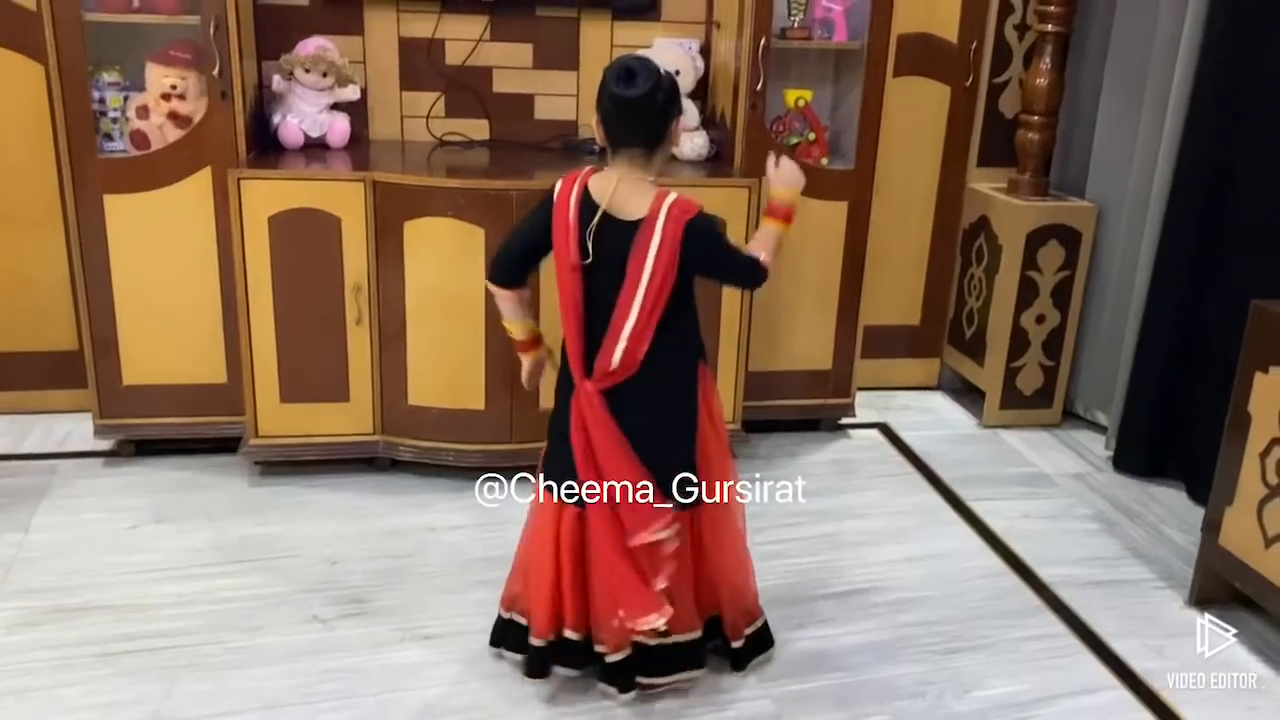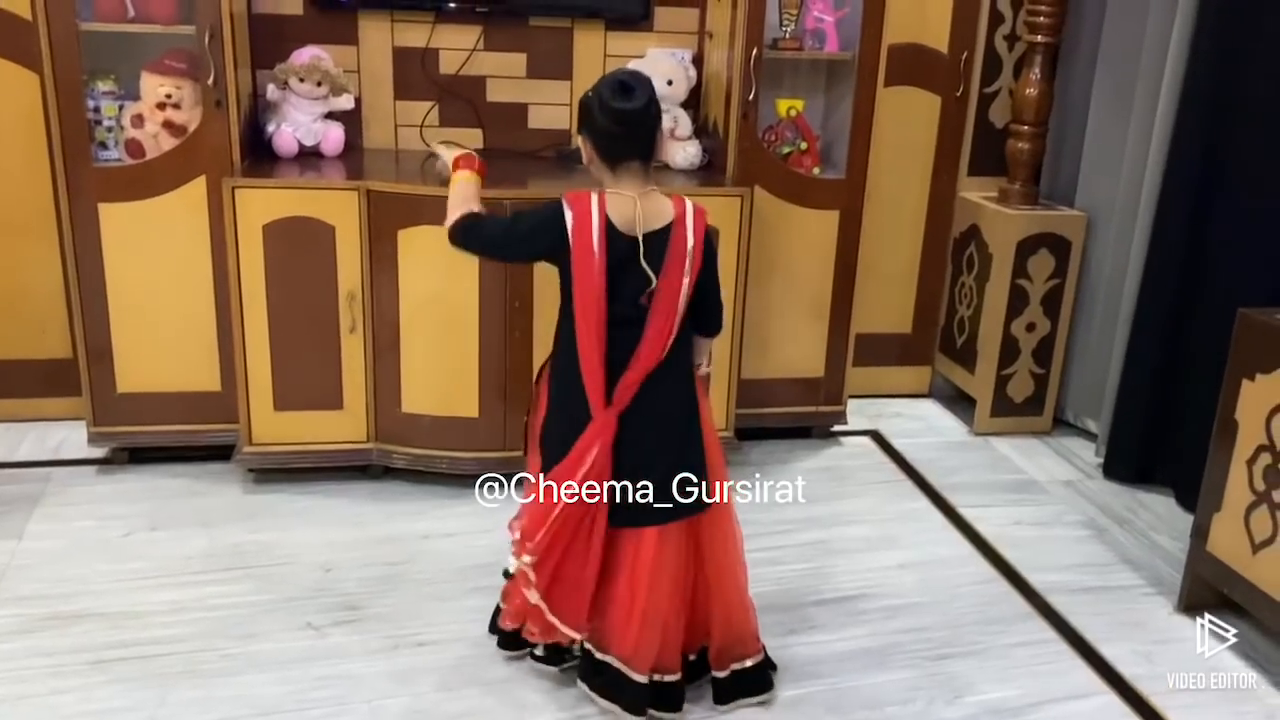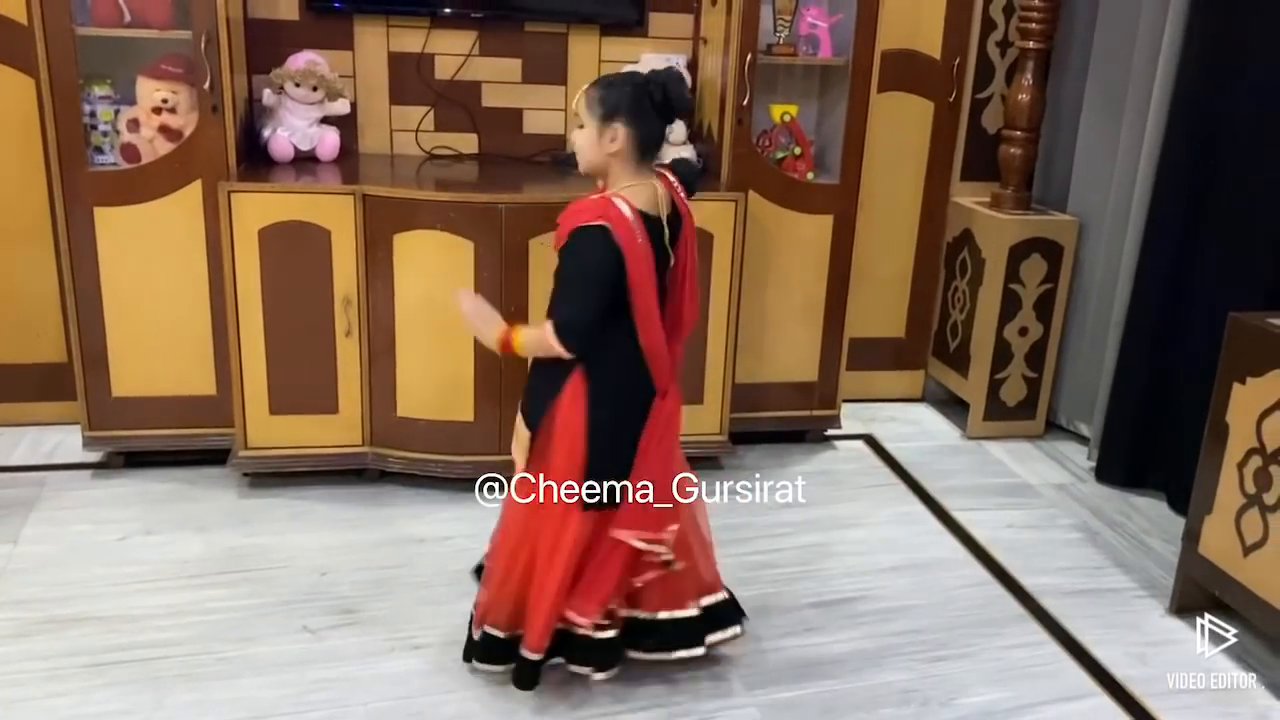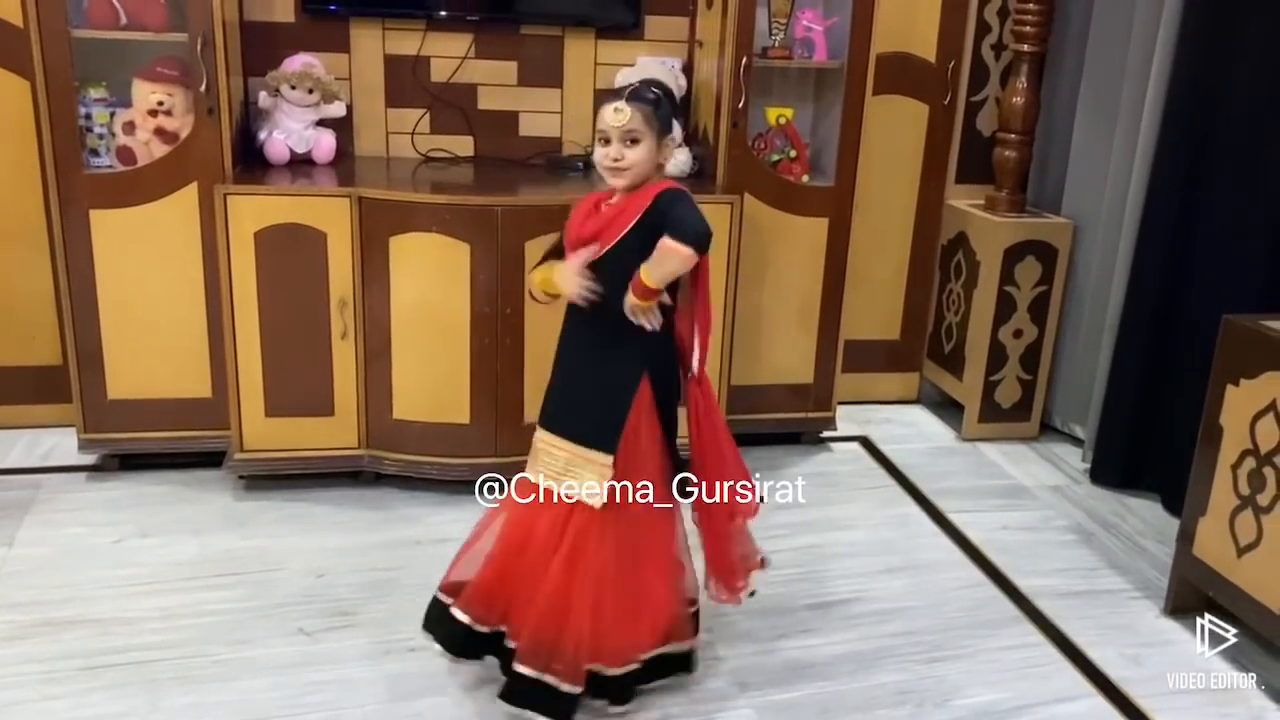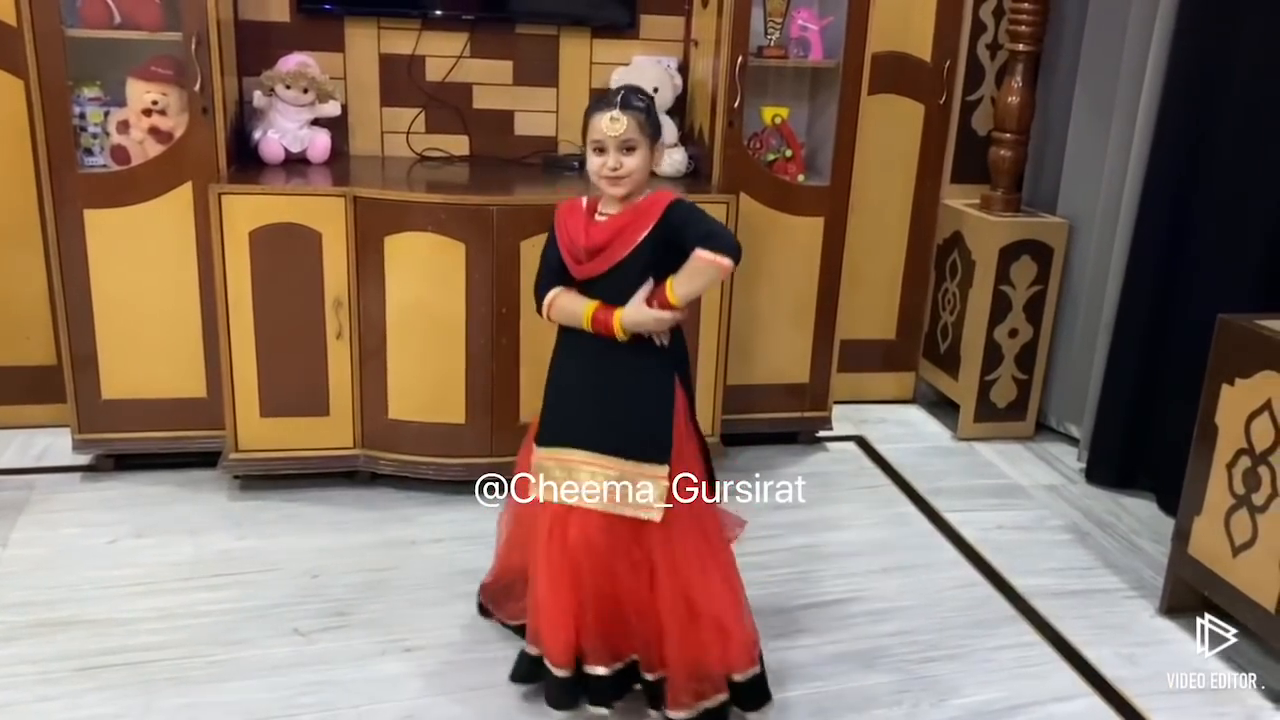
dt=0.4s
person 1, frame 1
left shoulder: (568, 196)
right shoulder: (684, 223)
left elbow: (505, 274)
right elbow: (751, 273)
left wrist: (527, 344)
right wrist: (781, 204)
left hip: (590, 393)
right hip: (667, 400)
left knee: (584, 515)
right knee: (678, 518)
left ankle: (570, 630)
right ankle: (688, 630)
person 1, frame 2
left shoulder: (568, 220)
right shoulder: (692, 225)
left elbow: (466, 233)
right elbow: (707, 323)
left wrist: (463, 168)
right wrist: (700, 358)
left hip: (579, 409)
right hip: (663, 415)
left knee: (570, 522)
right knee: (663, 530)
left ankle: (553, 628)
right ankle: (653, 657)
person 1, frame 3
left shoulder: (597, 230)
right shoulder: (669, 192)
left elbow: (566, 337)
left wrist: (498, 332)
left hip: (589, 399)
right hip: (641, 390)
left knee: (565, 521)
right knee: (641, 505)
left ankle: (541, 632)
right ankle: (653, 613)
person 1, frame 4
left shoulder: (666, 204)
right shoulder: (594, 208)
left elbow: (689, 240)
right elbow: (542, 278)
left wrist: (642, 295)
right wrist: (558, 275)
left hip: (628, 391)
right hip: (584, 383)
left knee: (606, 525)
right knee: (560, 517)
left ankle: (586, 661)
person 1, frame 5
left shoulder: (668, 216)
right shoulder: (570, 218)
left elbow: (721, 251)
right elbow: (549, 297)
left wrist: (661, 305)
right wrist: (617, 320)
left hip: (645, 398)
right hip: (576, 395)
left knee: (656, 536)
right knee: (566, 524)
right ankle: (577, 648)
